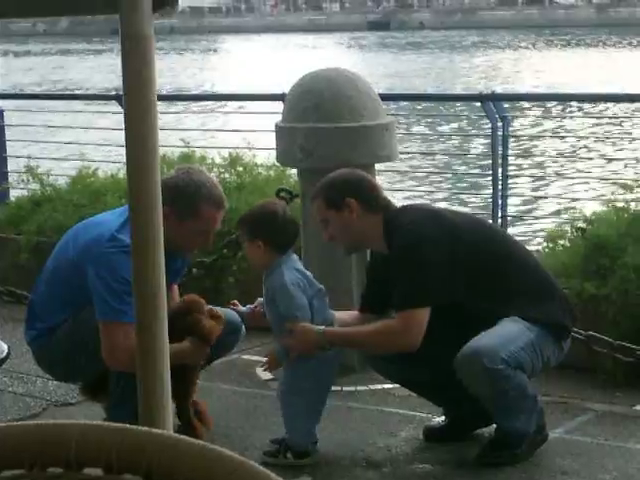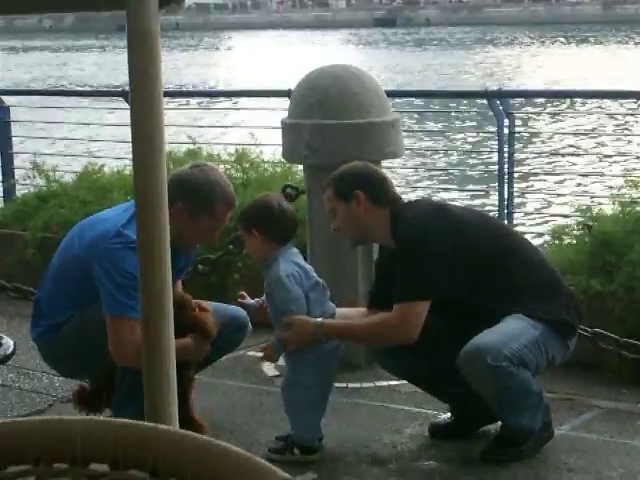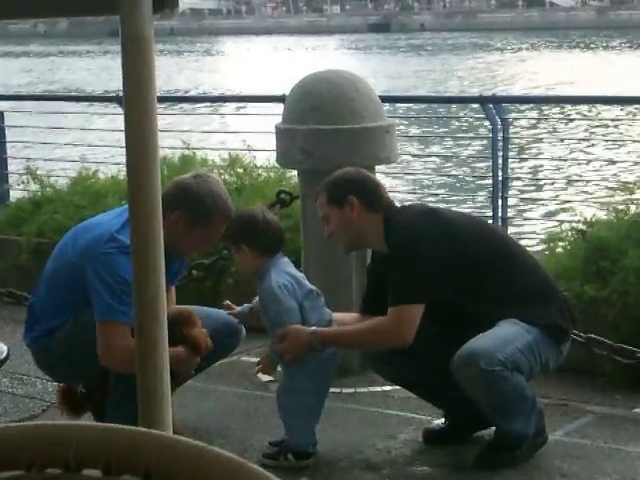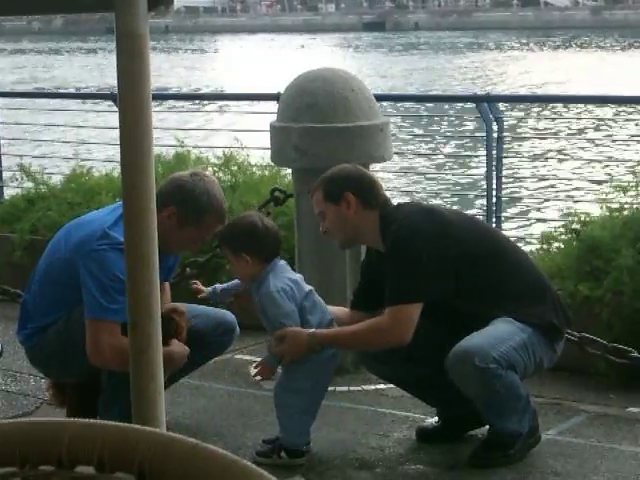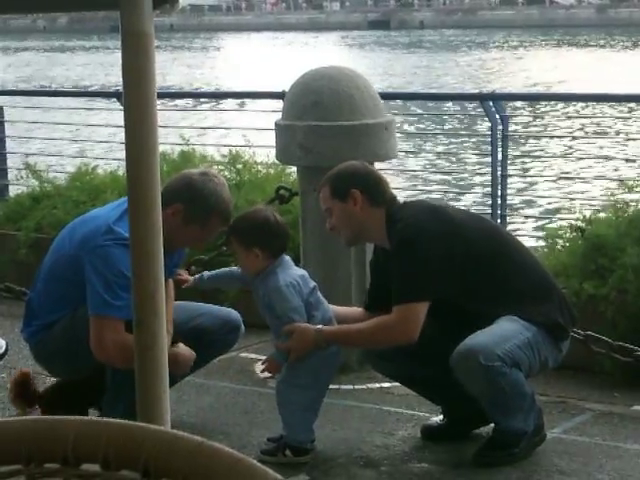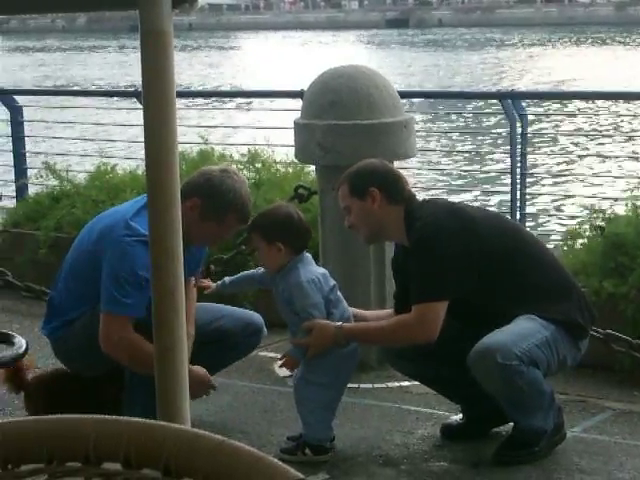
dt=0.4s
person 1, frame 1
left shoulder: (417, 234)
right shoulder: (387, 249)
left elbow: (408, 334)
right elbow: (367, 318)
left wrist: (321, 337)
left hip: (537, 322)
right hip: (477, 321)
left knee: (478, 358)
right knee: (381, 346)
left ankle: (525, 426)
right ankle: (468, 409)
person 1, frame 2
left shoulder: (422, 228)
right shoulder: (396, 242)
left elbow: (405, 327)
right elbow: (376, 315)
left wrist: (319, 329)
right wrist: (311, 313)
left hip: (543, 319)
right hip: (484, 317)
left knee: (482, 356)
right knee: (386, 343)
left ankle: (531, 423)
right ankle: (474, 406)
person 1, frame 3
left shoulder: (415, 232)
right shoulder: (389, 248)
left elbow: (400, 331)
right elbow: (369, 320)
left wrist: (314, 338)
left hip: (536, 324)
right hip: (477, 322)
left knee: (476, 360)
right knee: (380, 347)
left ankle: (525, 428)
right ankle: (467, 411)
person 1, frame 4
left shoulder: (412, 231)
right shoulder: (382, 247)
left elbow: (398, 329)
right elbow: (359, 316)
left wrist: (313, 340)
left hip: (531, 323)
right hip: (471, 322)
left knee: (471, 357)
right knee: (374, 345)
left ankle: (519, 426)
right ankle: (461, 410)
person 1, frame 5
left shoulder: (418, 229)
right shoulder: (389, 245)
left elbow: (405, 328)
right elbow: (375, 316)
left wrist: (320, 336)
left hip: (536, 322)
right hip: (476, 321)
left knee: (474, 356)
right knee: (379, 344)
left ankle: (524, 424)
right ankle: (466, 408)
person 1, frame 6
left shoulder: (436, 228)
right shoulder: (410, 242)
left elbow: (424, 327)
right elbow: (405, 317)
left wrist: (340, 333)
left hip: (555, 320)
right hip: (496, 319)
left knee: (493, 355)
right knee: (398, 343)
left ankle: (543, 422)
right ankle: (485, 407)
person 2, frame 1
left shoulder: (285, 280)
right shoulder: (282, 268)
left elbow: (302, 325)
right elbow: (274, 303)
left wrist: (281, 354)
left hip: (313, 351)
left knee: (295, 395)
right knee: (295, 394)
left ankle: (300, 448)
right ankle: (302, 437)
person 2, frame 2
left shoulder: (282, 273)
right shoulder: (287, 259)
left elbow: (298, 318)
left wrist: (277, 346)
right wrist: (256, 304)
left hip: (314, 344)
right hip: (317, 341)
left knee: (299, 390)
right knee: (303, 390)
left ankle: (306, 444)
right ankle: (306, 434)
person 2, frame 3
left shoulder: (275, 285)
right shoulder: (277, 268)
left wrist: (273, 358)
right wrist: (243, 310)
left hip: (313, 351)
left knee: (293, 396)
right knee: (297, 395)
left ankle: (299, 450)
right ankle: (300, 439)
person 2, frame 4
left shoulder: (273, 290)
right shoulder: (268, 273)
right elbow: (242, 285)
left wrist: (271, 361)
right wrist: (212, 292)
left knee: (290, 394)
right knee: (290, 392)
left ankle: (293, 448)
right ankle: (294, 437)
person 2, frame 5
left shoulder: (281, 285)
right shoulder: (266, 271)
right elbow: (233, 276)
left wrist: (279, 357)
right wrist: (198, 280)
left hip: (316, 347)
left knee: (292, 391)
right knee: (291, 389)
left ankle: (298, 446)
right ankle: (299, 435)
person 2, frame 6
left shoulder: (302, 280)
right shoulder: (284, 270)
right elbow: (255, 278)
left wrist: (296, 353)
right wrist: (220, 286)
left hip: (335, 345)
left knee: (310, 389)
right knee: (306, 387)
left ankle: (317, 444)
right ankle: (318, 434)
person 3, frame 1
left shoulder: (174, 235)
right shoulder: (117, 250)
left elbow: (168, 288)
right elbow: (118, 354)
right wrist: (186, 352)
left hip: (121, 327)
left knee: (229, 326)
left ankle: (137, 392)
right ankle: (123, 423)
person 3, frame 2
left shoulder: (177, 229)
right shoulder: (123, 245)
left elbow: (172, 284)
right elbow: (125, 349)
right wrist: (190, 347)
left hip: (118, 320)
left knee: (235, 323)
left ankle: (142, 389)
right ankle: (128, 420)
person 3, frame 3
left shoulder: (170, 234)
right shoulder: (117, 251)
left elbow: (166, 288)
right elbow: (114, 353)
right wrist: (178, 358)
left knee: (228, 329)
left ankle: (134, 394)
right ankle: (122, 424)
person 3, frame 4
left shoulder: (162, 230)
right shoulder: (109, 248)
left elbow: (161, 284)
right elbow: (103, 350)
right wrist: (168, 356)
left hip: (108, 320)
left knee: (222, 327)
left ankle: (127, 391)
right ankle: (117, 420)
person 3, frame 5
left shoulder: (169, 225)
right shoulder: (114, 244)
left elbow: (165, 281)
right elbow: (107, 345)
left wrist: (166, 335)
right wrist: (172, 358)
left hip: (121, 319)
left knee: (226, 325)
left ankle: (127, 387)
right ankle: (121, 420)
person 3, frame 6
left shoulder: (192, 223)
right shoulder: (133, 240)
left elbow: (187, 281)
right elbow: (115, 339)
left wrist: (187, 337)
left hip: (144, 322)
left knee: (249, 328)
left ankle: (152, 387)
right ankle: (141, 419)
